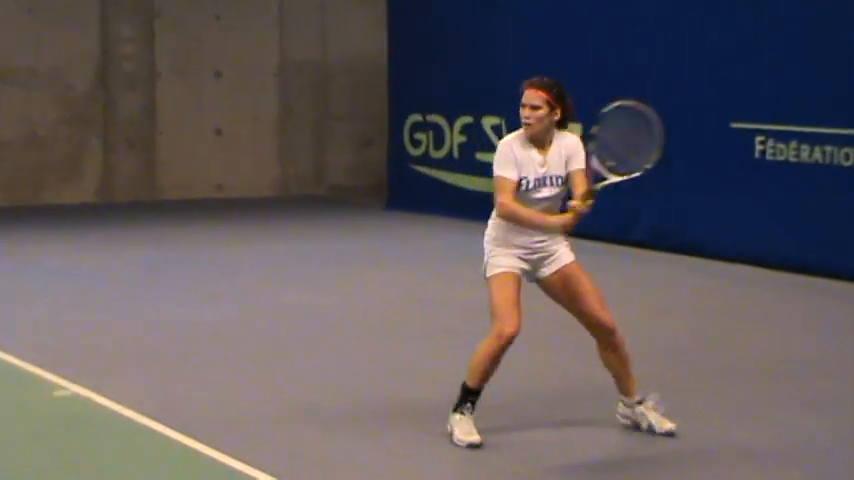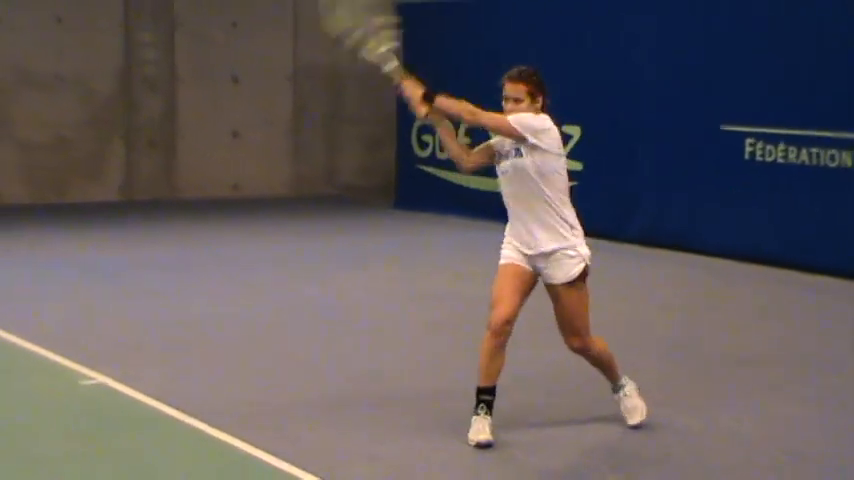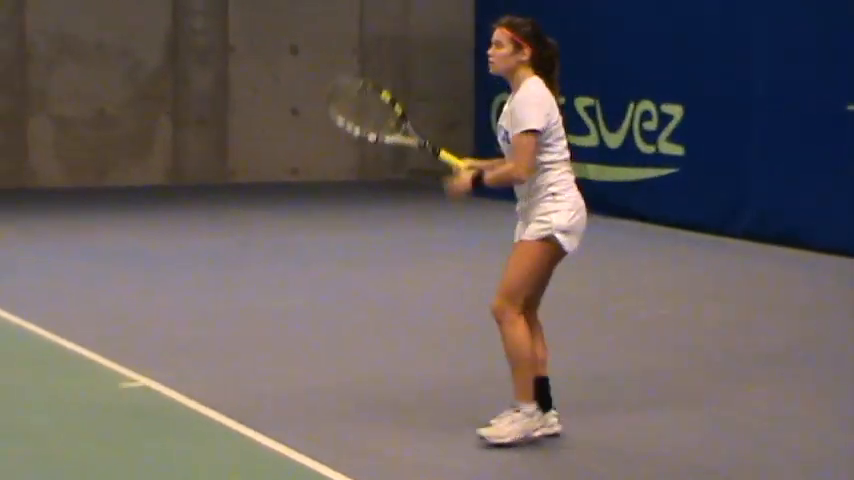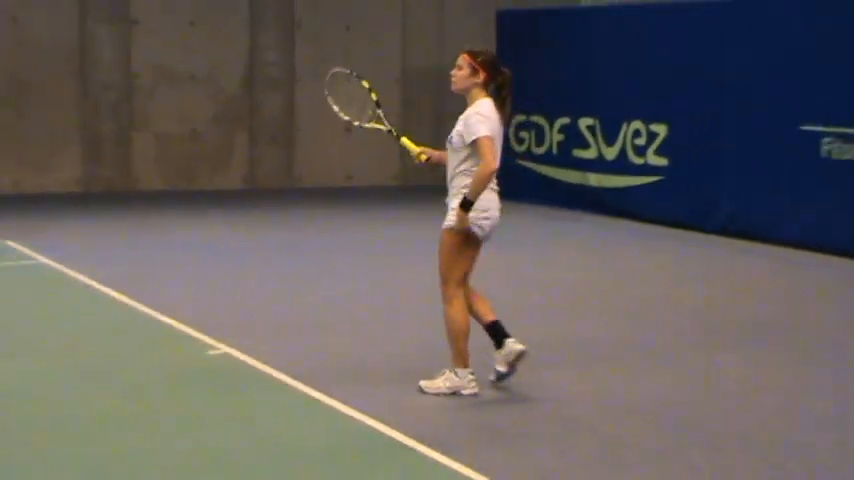
dt=0.7s
person 1, frame 1
left shoulder: (570, 144)
right shoulder: (510, 146)
left elbow: (580, 191)
right elbow: (503, 207)
left wrist: (578, 206)
right wrist: (549, 221)
left hip: (551, 249)
right hip: (506, 248)
left knee: (604, 325)
right knee: (506, 331)
left ankle: (633, 405)
right ankle: (463, 410)
person 1, frame 2
left shoulder: (542, 127)
right shoulder: (503, 136)
left elbow: (480, 117)
right elbow: (465, 161)
left wrist: (431, 100)
right wrist: (434, 117)
left hip: (561, 246)
right hip: (519, 244)
left knee: (578, 340)
right knee: (499, 323)
left ankle: (621, 386)
right ankle: (482, 413)
person 1, frame 3
left shoulder: (530, 97)
right shoulder: (524, 95)
left elbow: (522, 170)
left wrist: (473, 179)
right wrist: (482, 165)
left hip: (554, 212)
right hip: (537, 214)
left knee: (507, 308)
right knee: (519, 312)
left ankle: (529, 411)
person 1, frame 4
left shoulder: (477, 113)
right shoulder: (488, 110)
left elbow: (489, 166)
left wrist: (464, 207)
right wrist: (439, 155)
left hip: (471, 209)
right hip: (478, 207)
left knee: (452, 290)
right knee: (461, 287)
left ankle: (460, 374)
right ankle: (504, 344)
